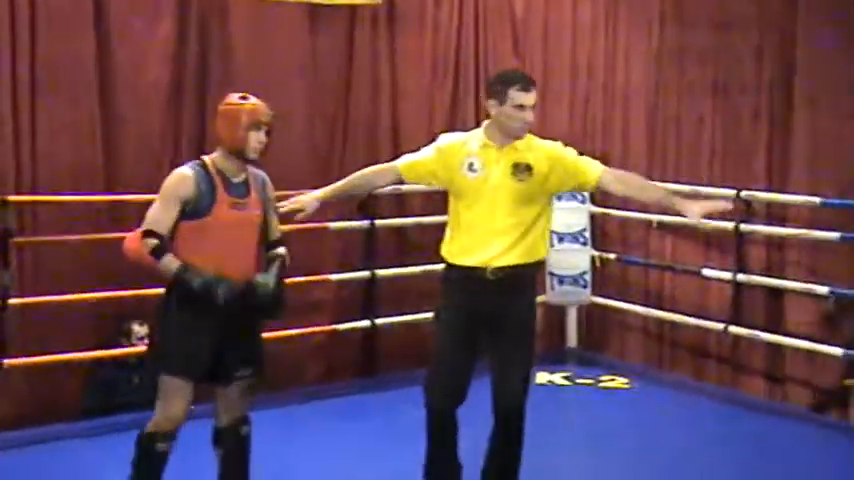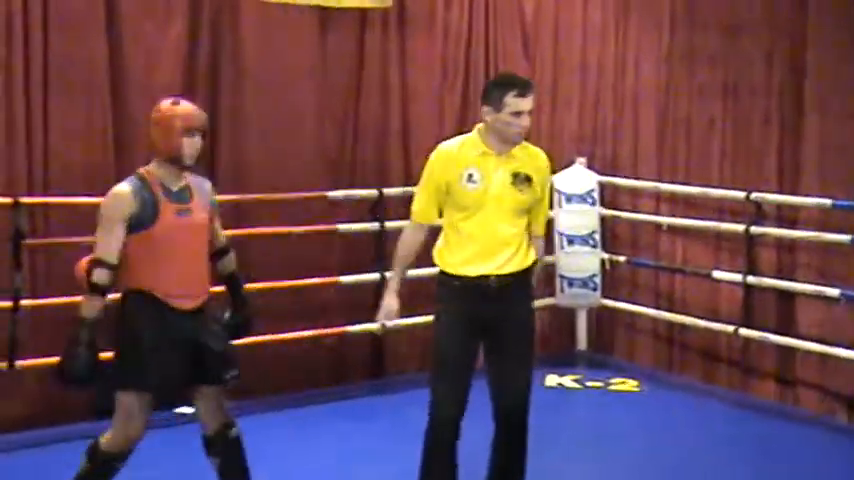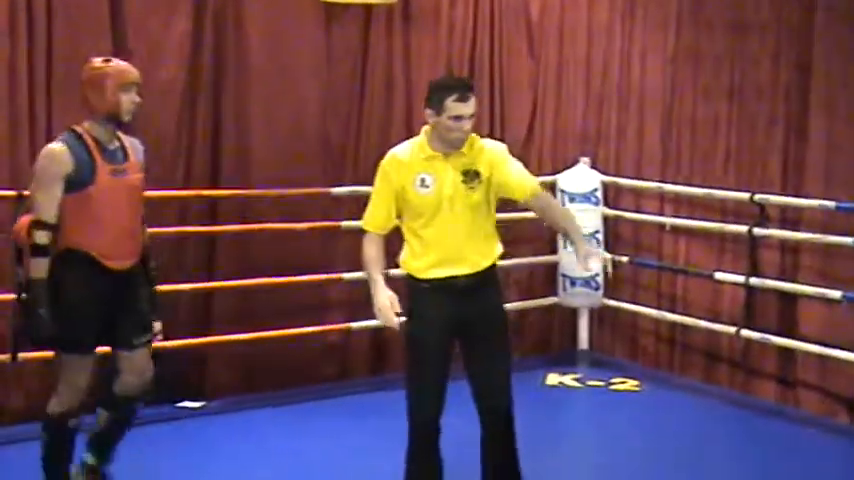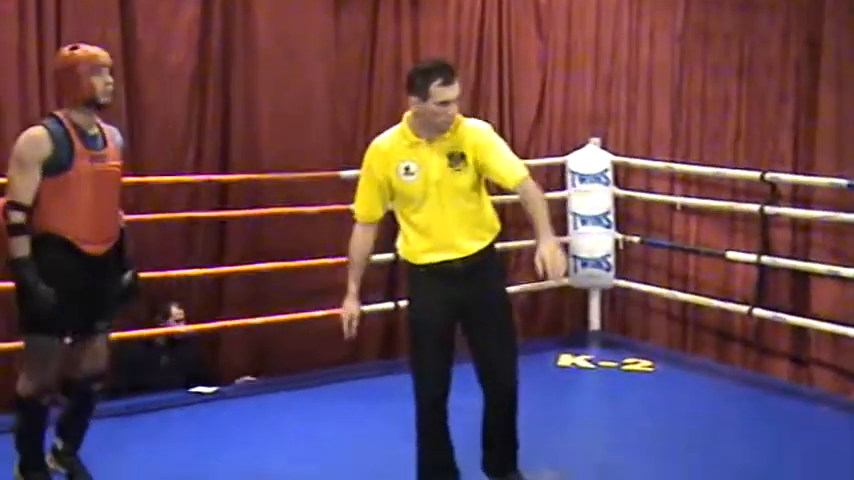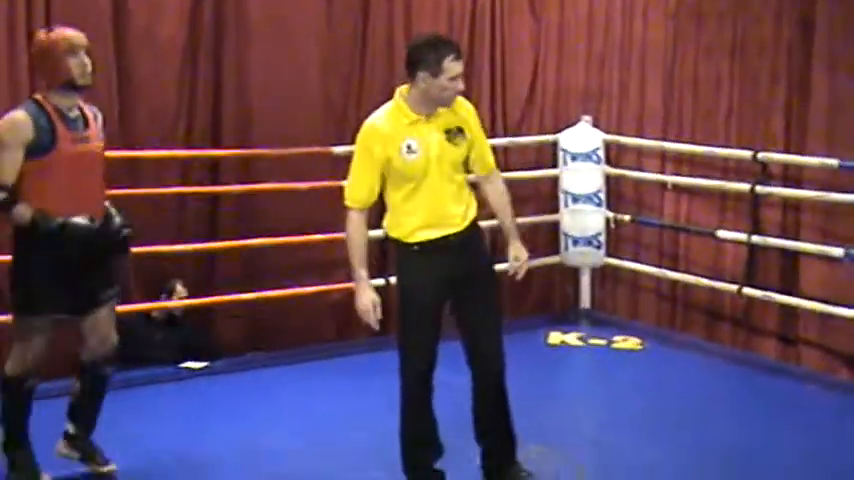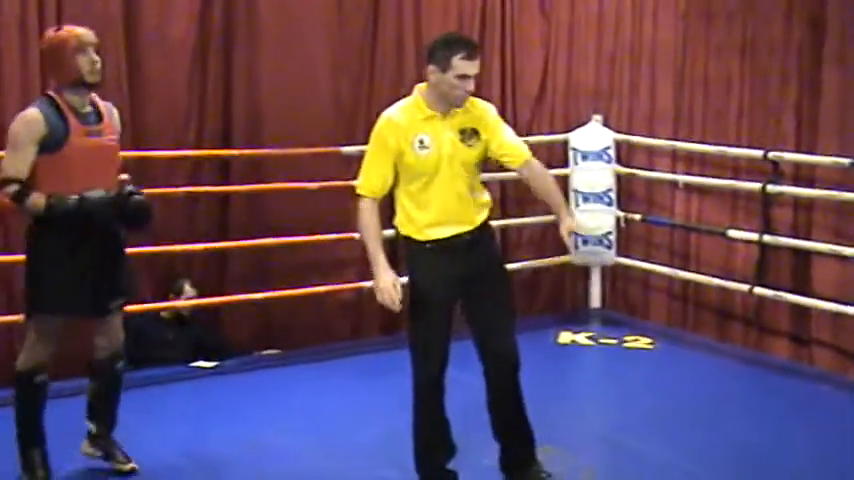
dt=0.4s
person 1, frame 1
left shoulder: (548, 156)
right shoulder: (452, 148)
left elbow: (612, 180)
right elbow: (388, 172)
left wrist: (680, 204)
right wrist: (323, 195)
left hip: (514, 287)
right hip: (461, 283)
left knee: (511, 399)
right knee: (440, 393)
person 1, frame 2
left shoulder: (537, 163)
right shoulder: (448, 156)
left elbow: (537, 234)
right elbow: (417, 226)
left wrist: (531, 295)
right wrist: (392, 289)
left hip: (512, 293)
right hip: (458, 291)
left knee: (512, 405)
right knee: (446, 405)
person 1, frame 3
left shoulder: (491, 154)
right shoulder: (398, 162)
left elbow: (534, 195)
right elbow: (375, 232)
left wrist: (575, 234)
right wrist: (379, 286)
left hip: (482, 289)
right hip: (428, 294)
left knee: (497, 400)
right knee: (425, 407)
person 1, frame 4
left shoulder: (477, 134)
right shoulder: (383, 152)
left elbow: (523, 185)
right elbow: (365, 225)
left wrist: (547, 236)
right wrist: (353, 291)
left hip: (482, 270)
right hip: (428, 279)
left knee: (502, 377)
right knee: (432, 390)
person 1, frame 5
left shoulder: (463, 112)
right shoulder: (378, 130)
left elbow: (488, 177)
right elbow: (357, 209)
left wrist: (513, 239)
right wrist: (361, 282)
left hip: (469, 245)
right hip: (418, 256)
left knee: (490, 357)
right knee: (417, 367)
person 1, frame 6
left shoulder: (482, 115)
right shoulder: (395, 122)
left elbow: (526, 163)
right elbow: (369, 199)
left wrist: (562, 210)
right wrist: (381, 266)
left hip: (480, 246)
right hip: (428, 254)
left knee: (503, 357)
right knee: (429, 366)
person 2, frame 1
left shoulder: (260, 182)
right shoulder: (186, 180)
left elbow: (274, 243)
right elbow: (145, 243)
left wrist: (271, 282)
right wrist: (198, 283)
left hip: (239, 307)
right hip: (191, 308)
left knee: (234, 413)
right knee: (170, 414)
person 2, frame 2
left shoulder: (201, 190)
right shoulder: (126, 196)
left elbow: (219, 249)
right elbow: (101, 271)
left wrist: (238, 300)
right wrist: (83, 337)
left hip: (195, 319)
right hip: (147, 317)
left knee: (219, 419)
right knee: (129, 429)
person 2, frame 3
left shoulder: (133, 150)
right shoulder: (61, 154)
right elbow: (42, 231)
left wrist: (146, 274)
right wrist: (38, 298)
left hip: (125, 278)
right hip: (79, 277)
left knee: (138, 378)
right knee: (74, 386)
person 2, frame 4
left shoulder: (112, 138)
right shoulder: (40, 140)
left wrist: (125, 260)
left hip: (100, 263)
right hip: (55, 263)
left knee: (92, 363)
right knee: (41, 370)
person 2, frame 5
left shoulder: (93, 117)
left wrist: (112, 221)
right wrist: (51, 226)
left hip: (88, 247)
right hip: (42, 247)
left knee: (103, 340)
left ankle: (77, 436)
person 2, frame 6
left shoulder: (108, 113)
left wrist: (132, 199)
right wrist: (69, 206)
left hip: (102, 239)
right hip: (57, 241)
left knee: (111, 339)
right knee: (40, 345)
left ankle: (100, 434)
